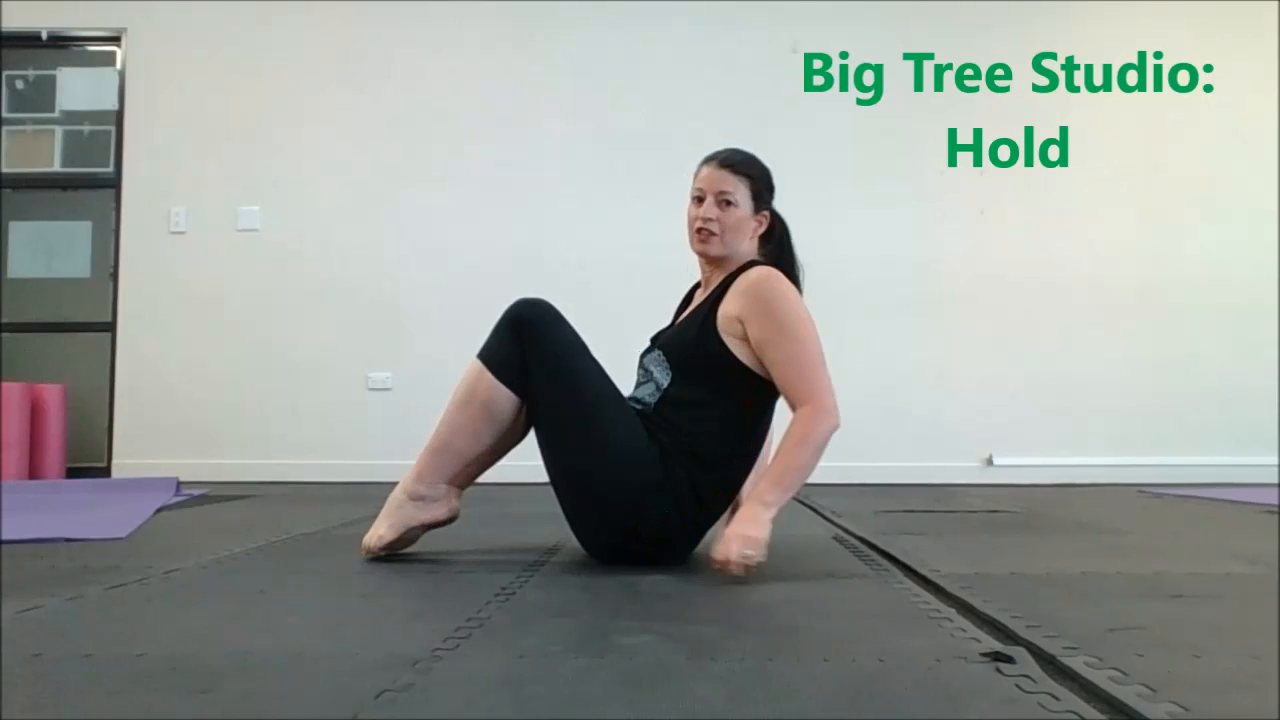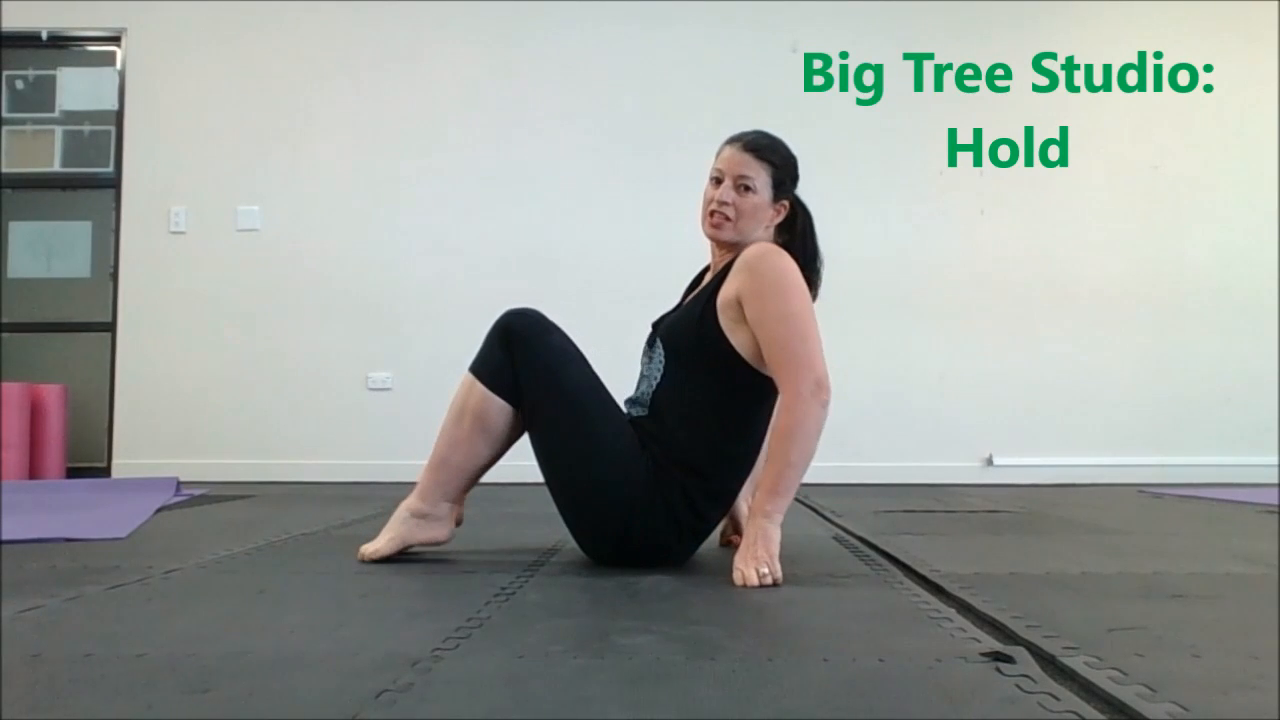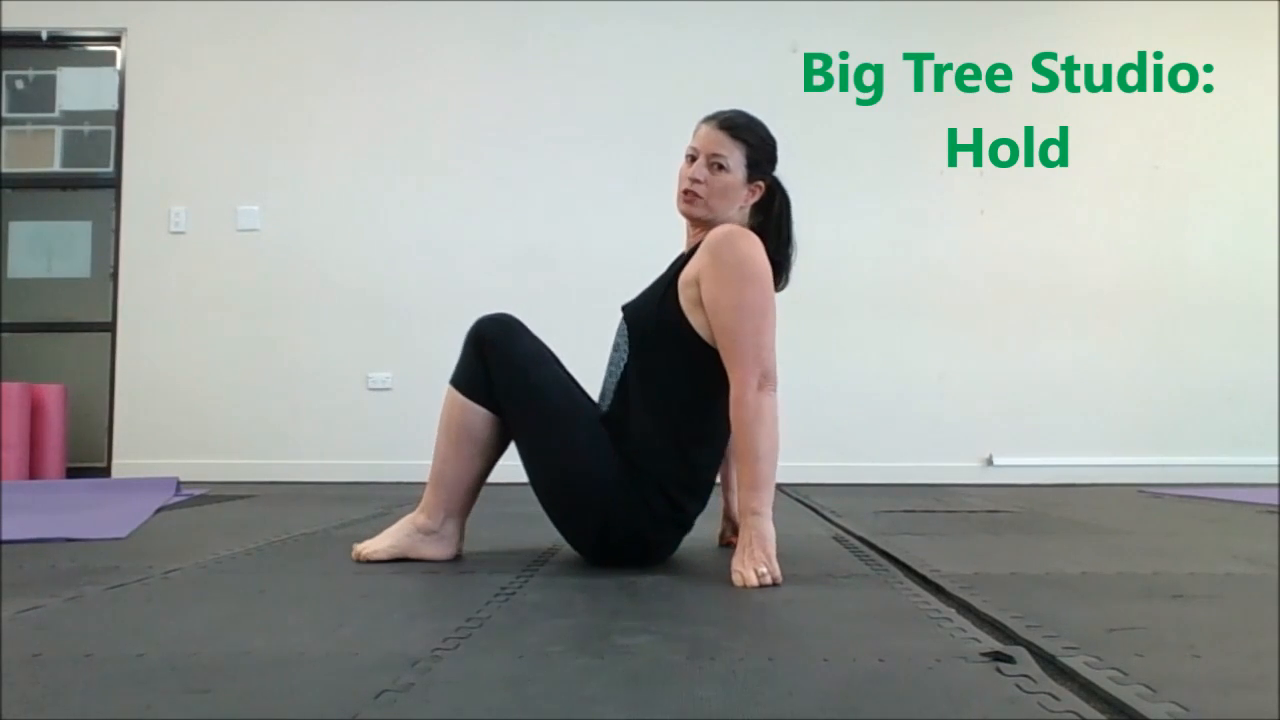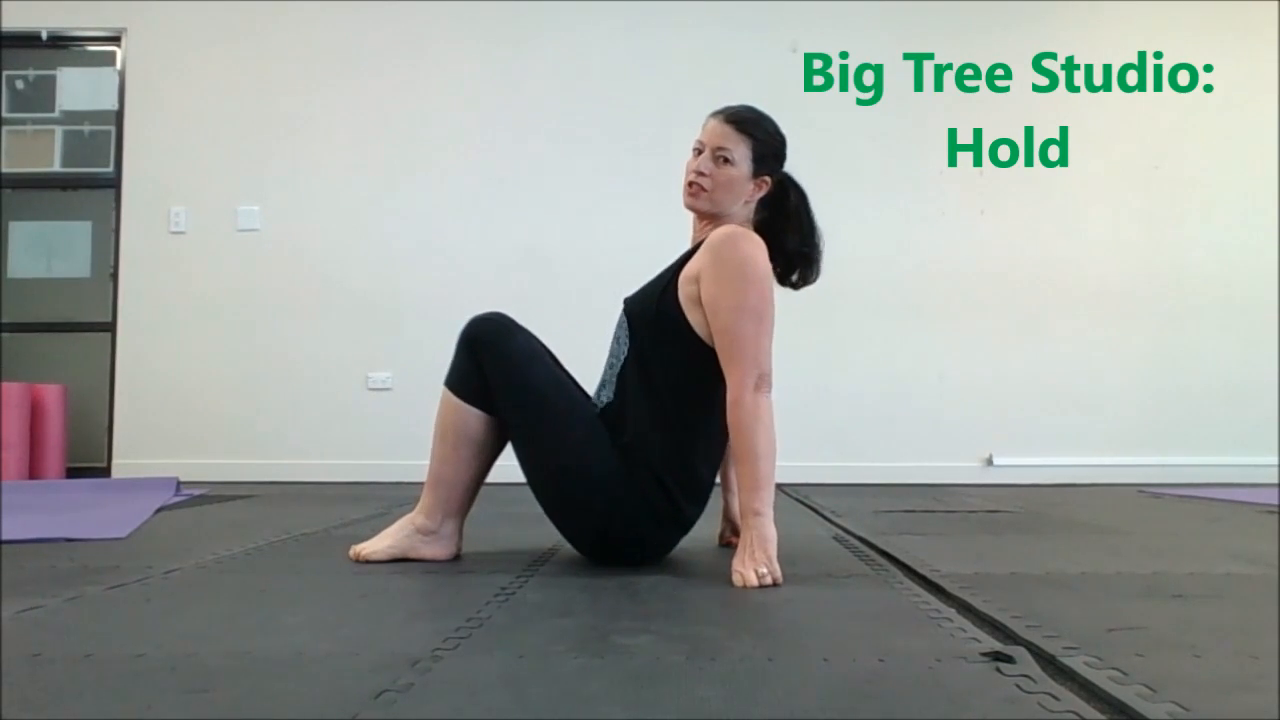
dt=0.5s
person 1, frame 1
left shoulder: (762, 290)
right shoulder: (704, 294)
left elbow: (819, 411)
right elbow: (738, 406)
left wrist: (758, 511)
right wrist: (738, 502)
left hip: (649, 512)
right hip: (636, 505)
left knee: (531, 325)
left ankle: (424, 492)
right ankle: (437, 489)
person 1, frame 2
left shoulder: (766, 268)
right shoulder: (716, 277)
left elbow: (809, 392)
right elbow: (740, 396)
left wrist: (765, 522)
right wrist: (737, 503)
left hip: (646, 516)
right hip: (645, 509)
left knee: (522, 336)
right knee: (530, 355)
left ankle: (429, 509)
right ankle: (436, 501)
person 1, frame 3
left shoulder: (731, 249)
right shoulder: (704, 257)
left elbow: (755, 386)
right elbow: (714, 393)
left wrist: (757, 524)
right wrist: (733, 507)
left hip: (627, 513)
right hip: (630, 504)
left knee: (495, 340)
right knee: (501, 345)
left ankle: (435, 528)
right ankle: (440, 523)
person 1, frame 4
left shoulder: (735, 250)
right shoulder: (711, 254)
left elbow: (750, 388)
right elbow: (721, 395)
left wrist: (759, 526)
right wrist: (733, 510)
left hip: (628, 509)
right hip: (631, 503)
left knee: (490, 341)
right knee: (495, 341)
left ankle: (434, 528)
right ankle: (438, 522)
